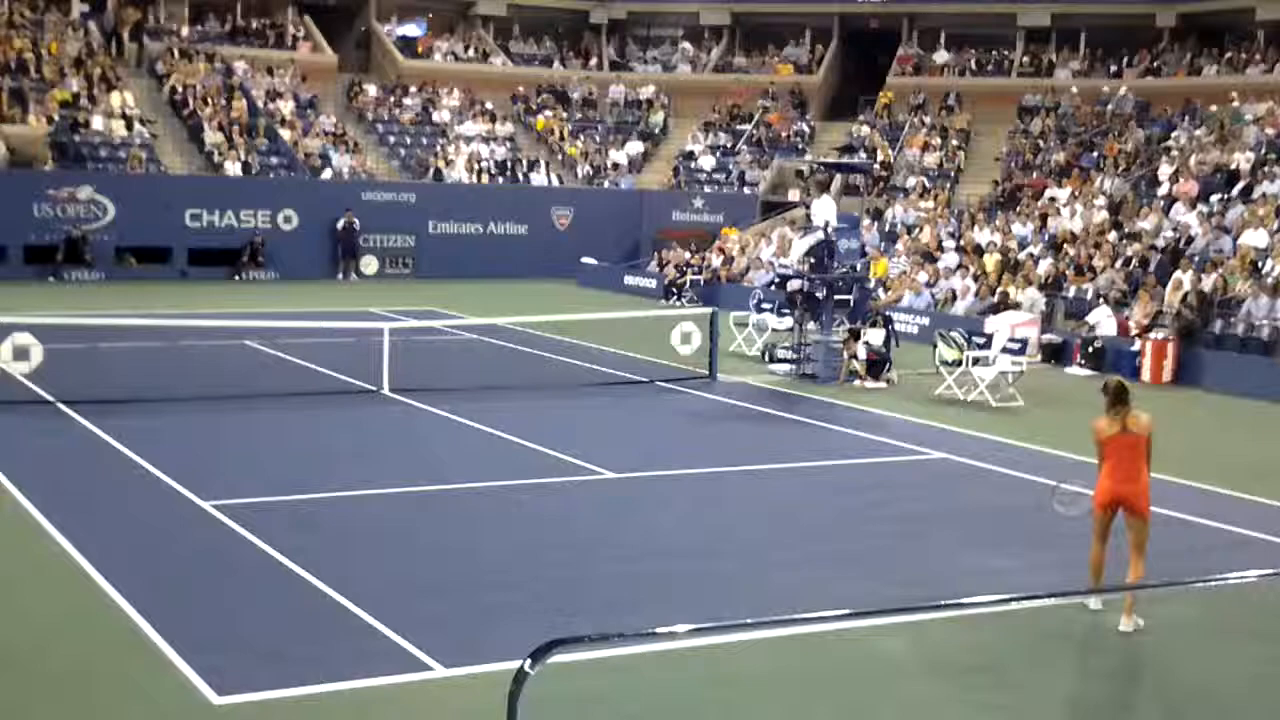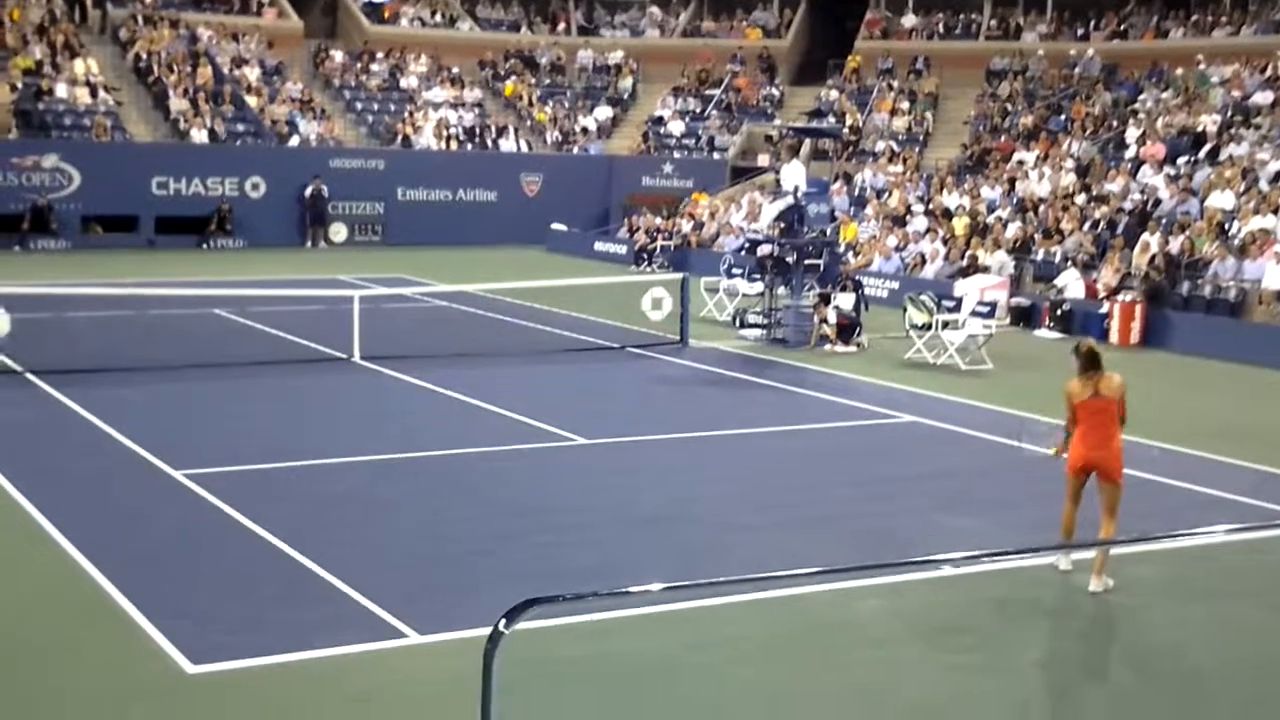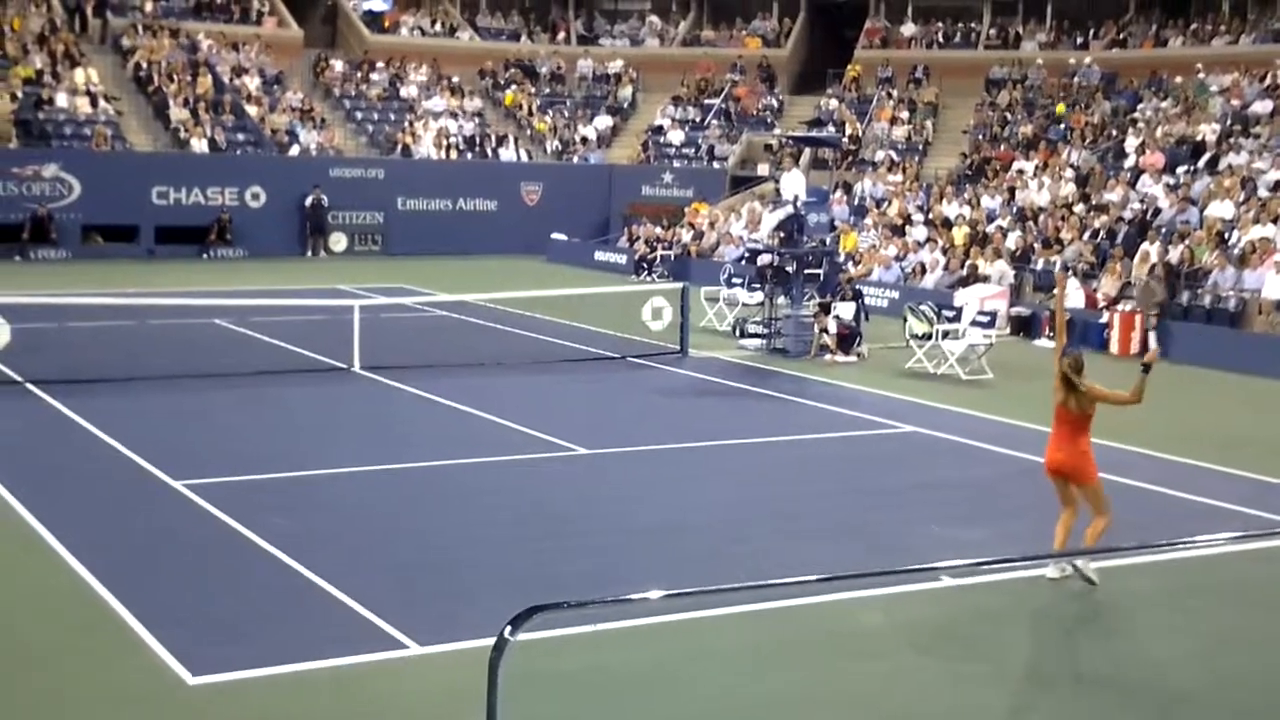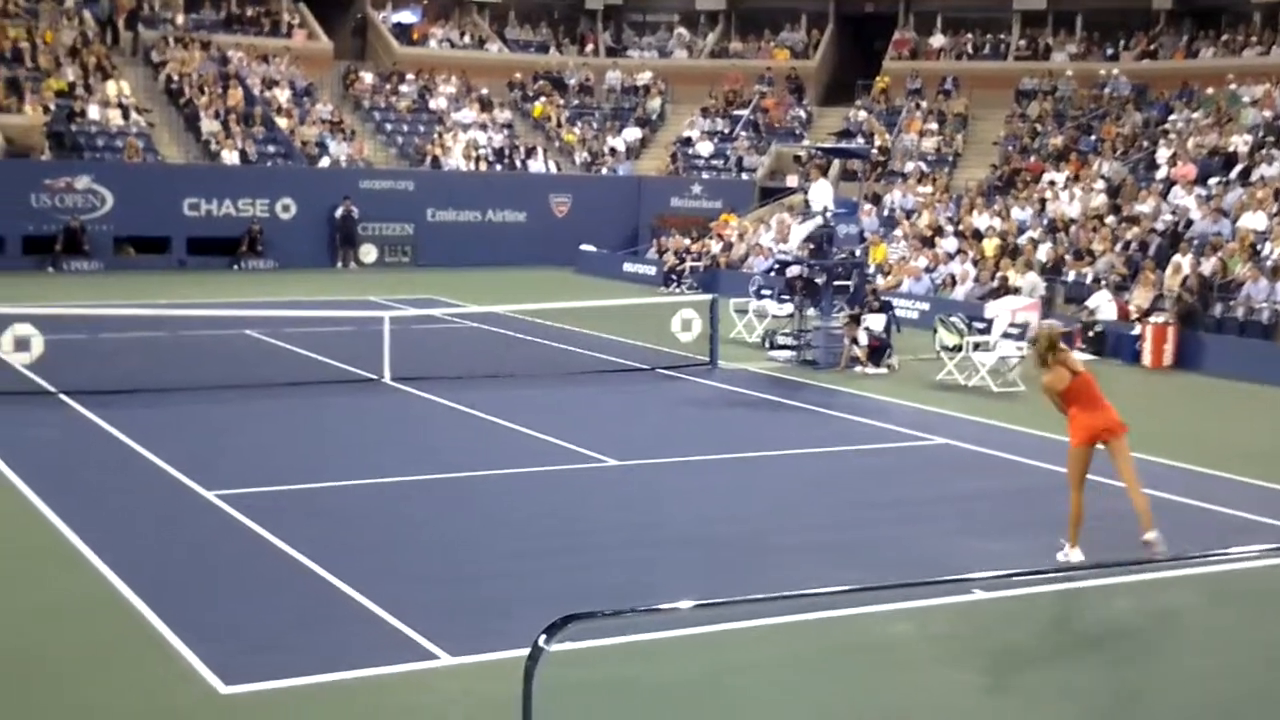
dt=0.7s
person 1, frame 1
left shoulder: (1099, 425)
right shoulder: (1145, 420)
left elbow: (1102, 460)
right elbow: (1147, 459)
left hip: (1109, 486)
right hip: (1136, 489)
left knee: (1099, 541)
right knee: (1137, 556)
left ankle: (1094, 595)
right ankle: (1127, 616)
person 1, frame 2
left shoulder: (1072, 387)
right shoulder: (1117, 382)
right elbow: (1122, 419)
left wrist: (1065, 443)
left hip: (1081, 451)
right hip: (1110, 454)
left knee: (1071, 503)
right knee: (1109, 517)
left ankle: (1064, 556)
right ankle: (1098, 576)
person 1, frame 3
left shoulder: (1060, 382)
right shoulder: (1089, 393)
left elbow: (1060, 336)
right elbow: (1135, 398)
left wrist: (1059, 297)
right wrist: (1146, 367)
left hip: (1053, 457)
right hip: (1077, 459)
left knee: (1069, 508)
right knee: (1102, 514)
left ankle: (1057, 563)
right ankle: (1082, 559)
person 1, frame 4
left shoulder: (1047, 381)
right shoulder: (1068, 358)
left elbow: (1065, 410)
left hip: (1083, 427)
right hip: (1107, 419)
left knee: (1075, 489)
right knee: (1131, 479)
left ankle: (1072, 548)
right ankle: (1149, 531)
